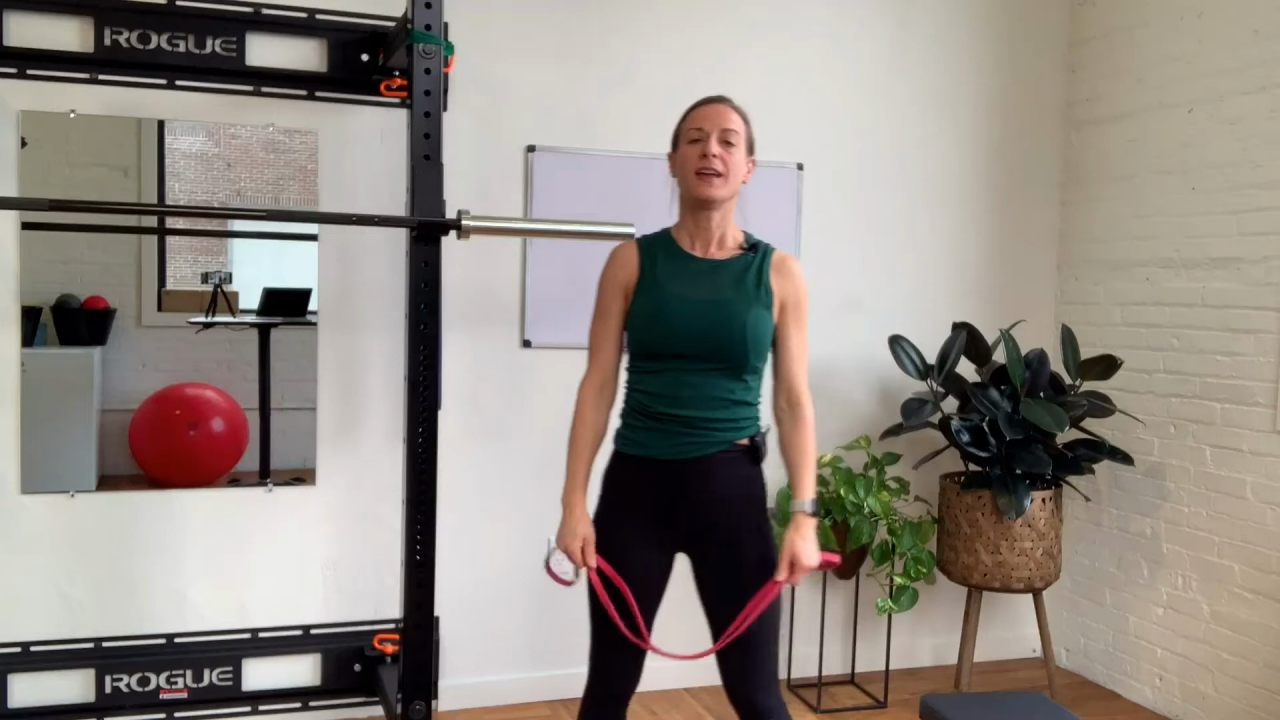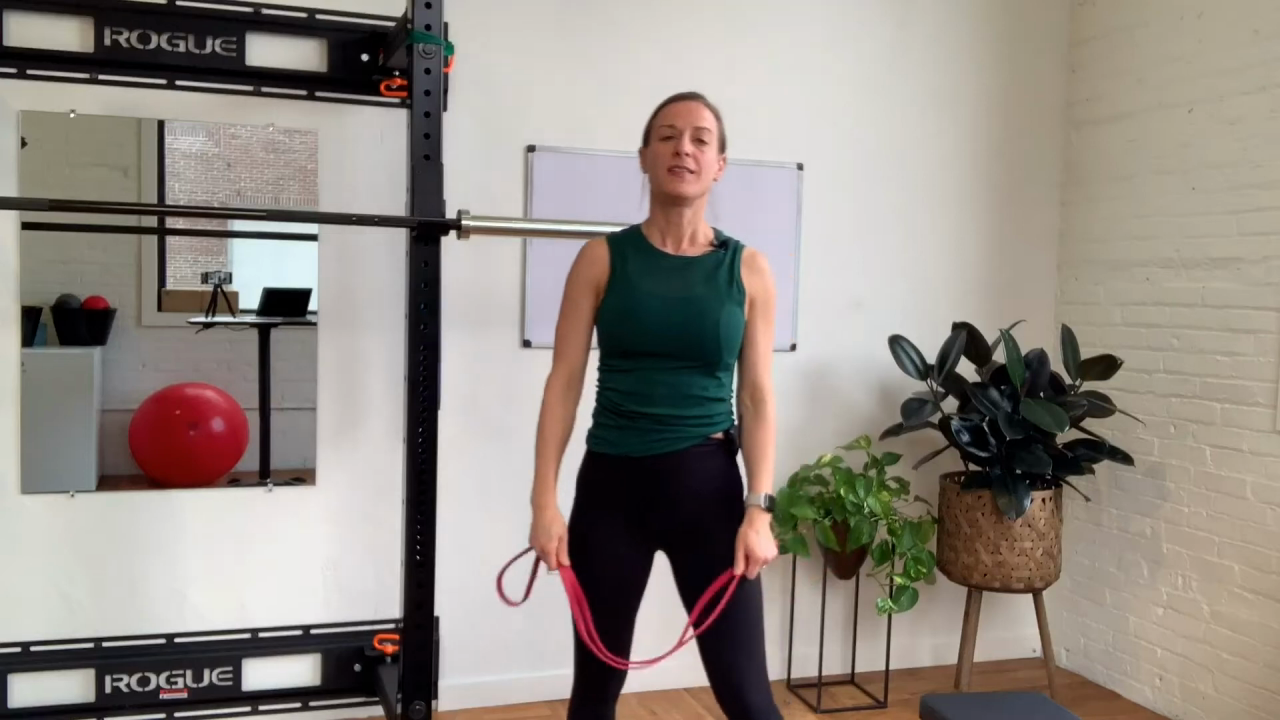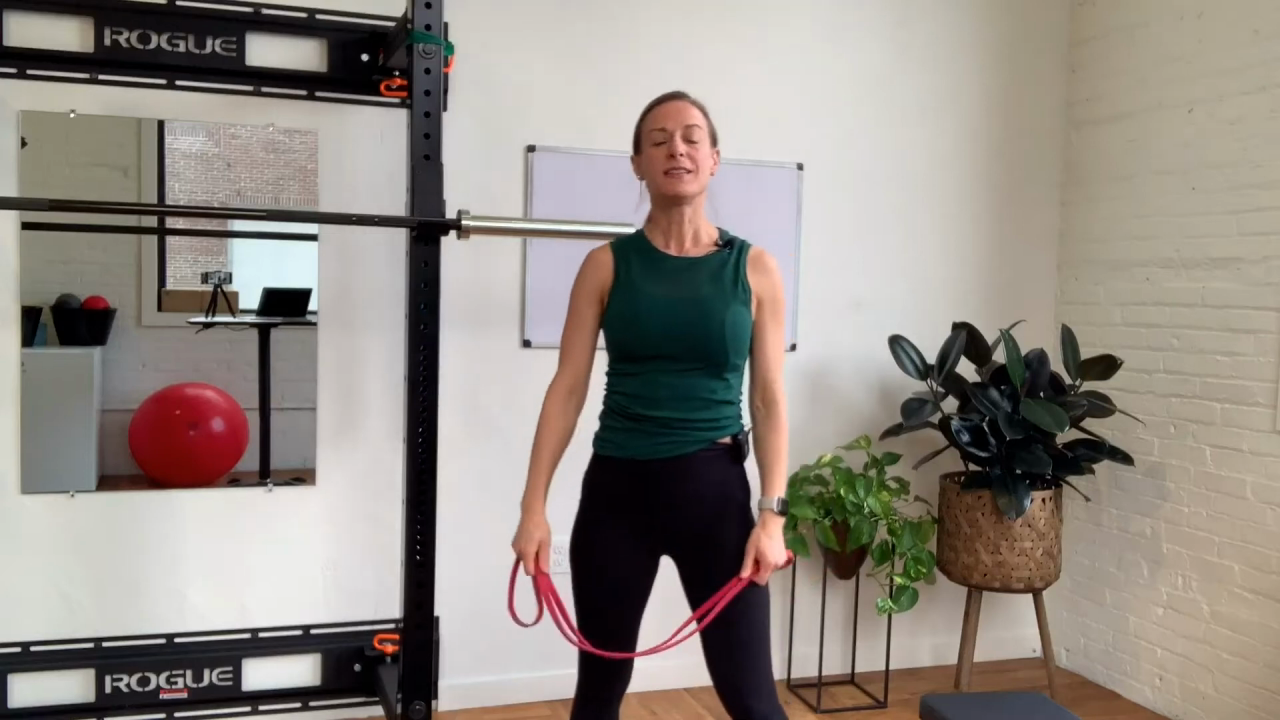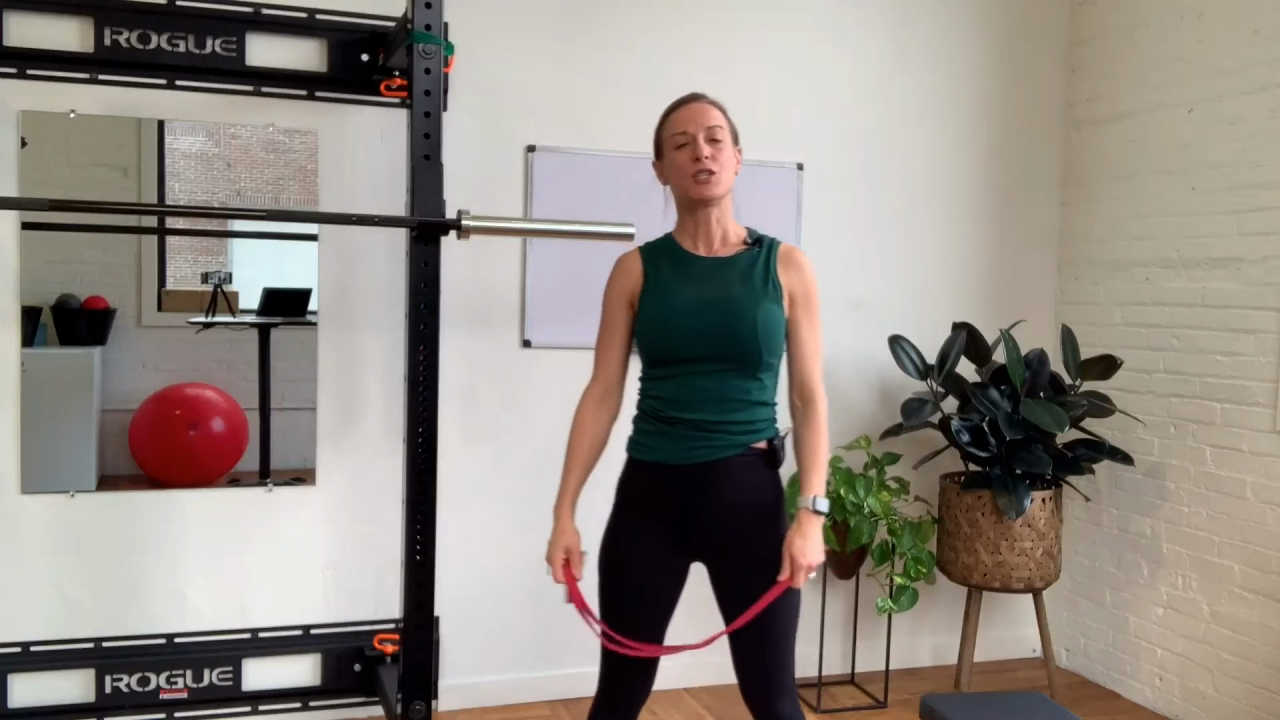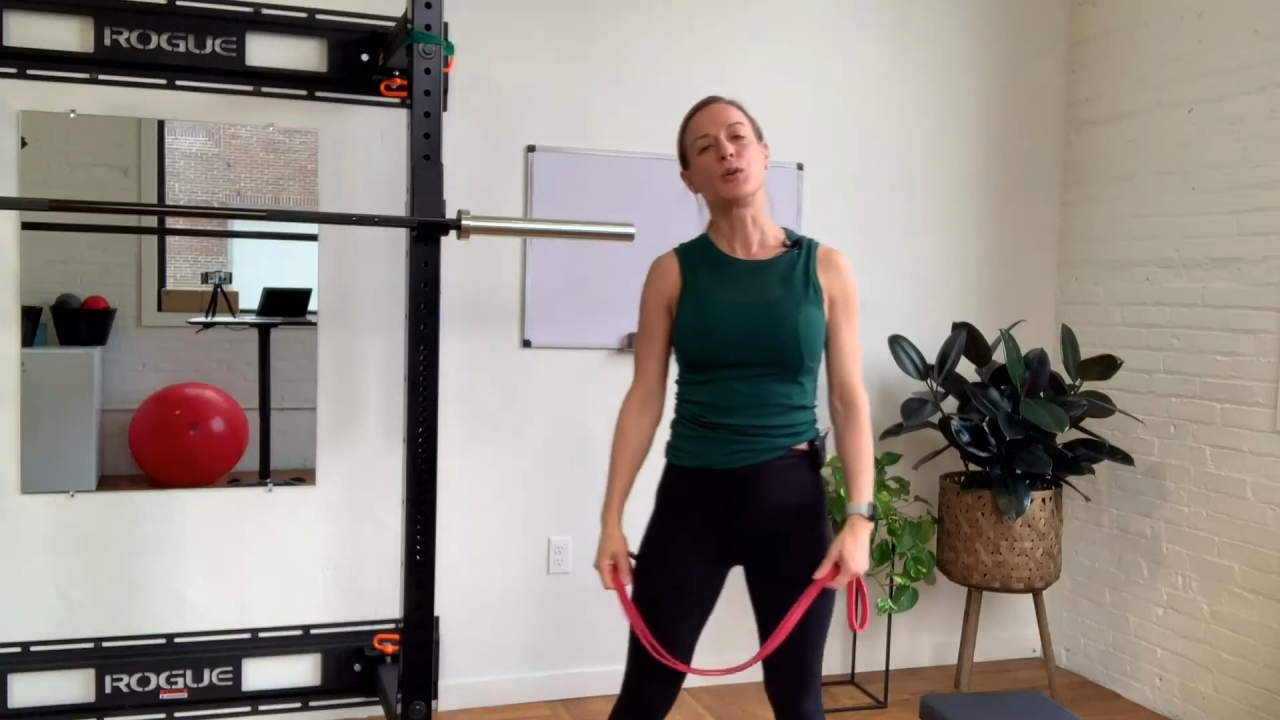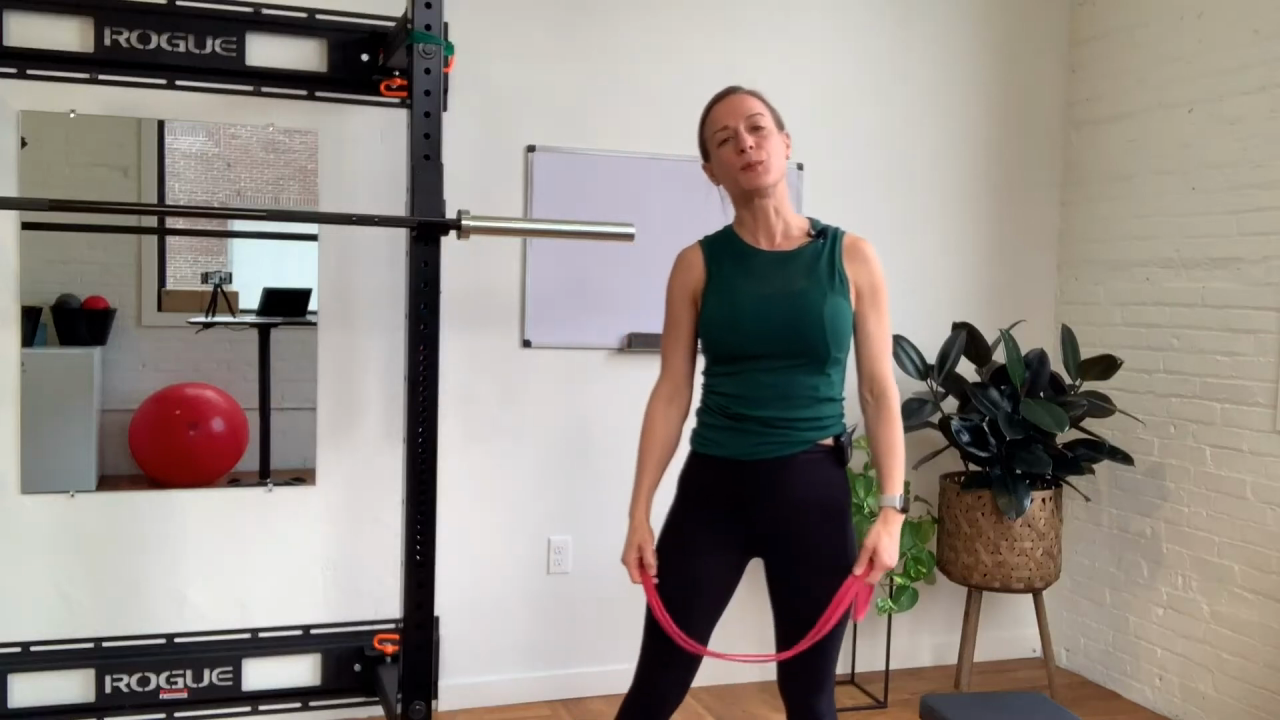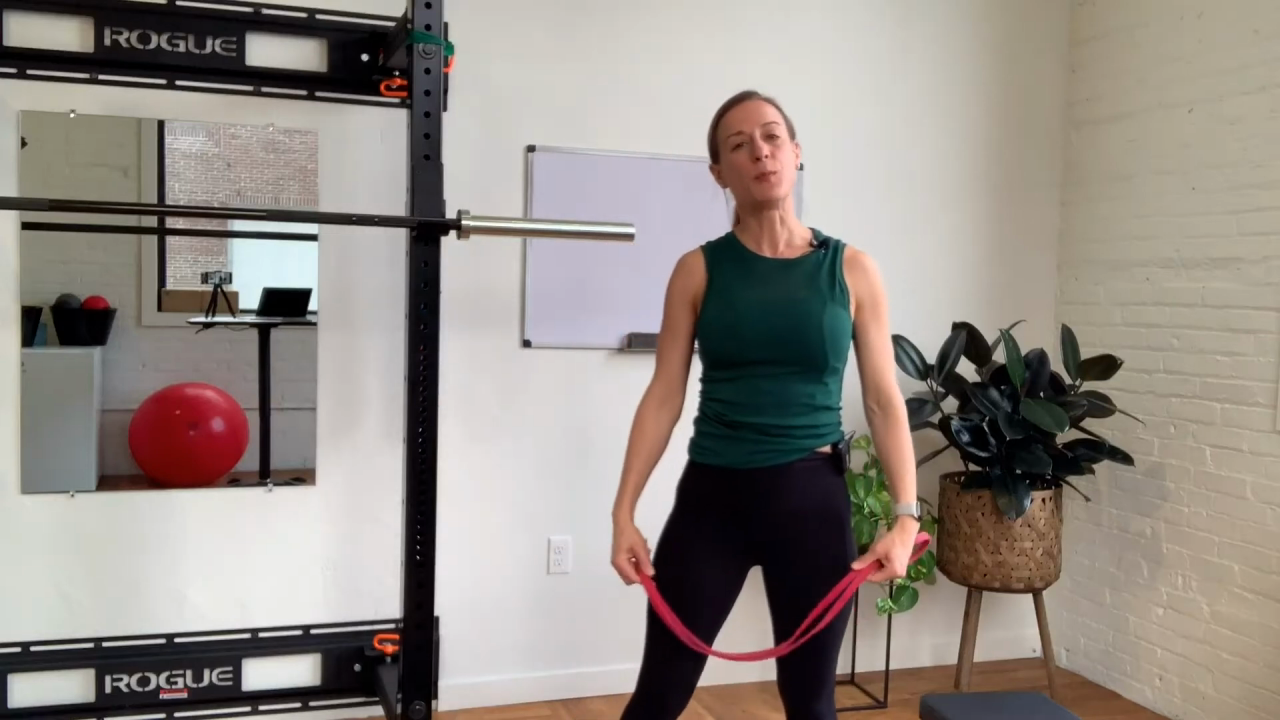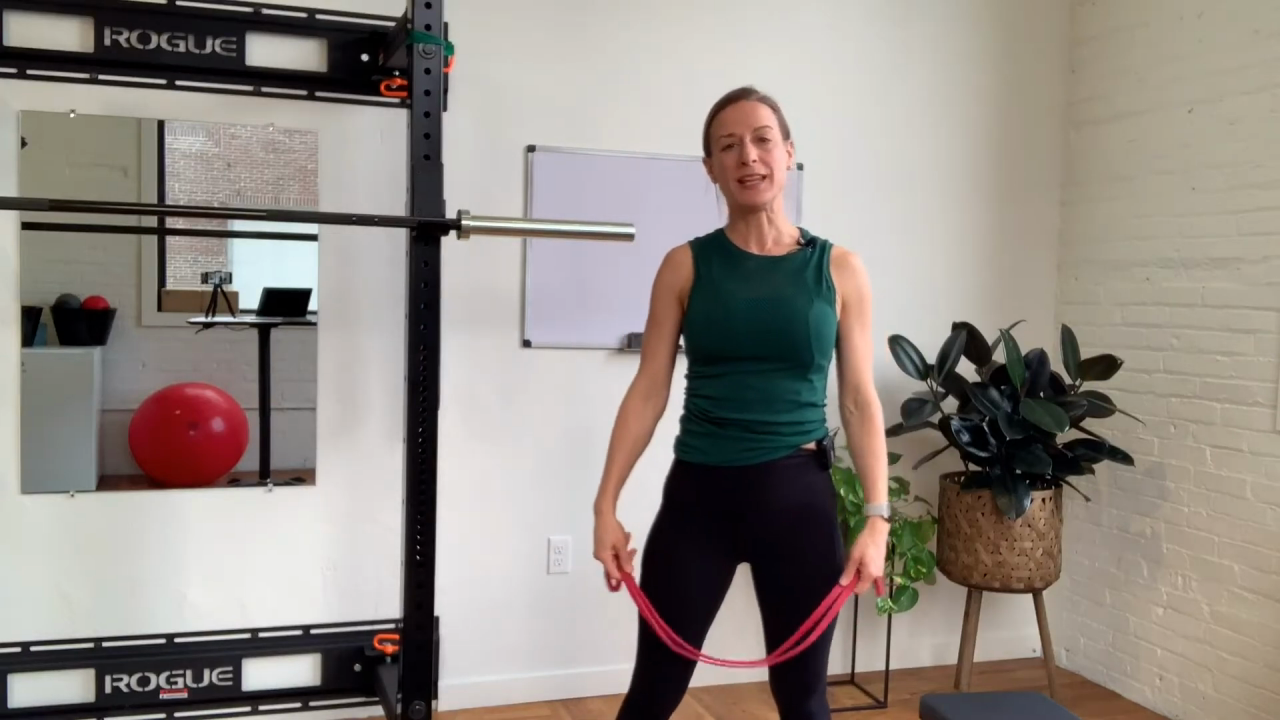
dt=0.2s
person 1, frame 1
left shoulder: (778, 273)
right shoulder: (631, 261)
left elbow: (792, 400)
right elbow: (598, 384)
left wrist: (804, 514)
right wrist: (574, 500)
left hip: (729, 487)
right hip: (636, 487)
person 1, frame 2
left shoulder: (748, 269)
right shoulder: (601, 258)
left elbow: (756, 398)
right elbow: (564, 383)
left wrist: (759, 508)
right wrist: (545, 499)
left hip: (704, 484)
right hip: (611, 484)
person 1, frame 3
left shoulder: (754, 268)
right shoulder: (607, 265)
left elbow: (768, 399)
right elbow: (568, 387)
left wrist: (772, 512)
right wrist: (533, 506)
left hip: (712, 487)
right hip: (617, 488)
person 1, frame 4
left shoulder: (786, 266)
right shoulder: (637, 270)
left elbow: (808, 398)
right elbow: (603, 393)
left wrist: (810, 512)
right wrist: (564, 511)
left hip: (747, 492)
right hip: (650, 494)
person 1, frame 5
left shoulder: (825, 267)
right shoulder: (673, 272)
left elbow: (849, 400)
right elbow: (644, 400)
left wrist: (860, 517)
right wrist: (611, 519)
left hip: (788, 498)
right hip: (690, 498)
person 1, frame 6
left shoulder: (851, 257)
right shoulder: (697, 264)
left elbow: (878, 391)
right elbow: (671, 393)
left wrist: (891, 509)
right wrist: (639, 513)
left hip: (811, 490)
right hip: (712, 489)
person 1, frame 7
left shoulder: (850, 269)
right shoulder: (698, 270)
left elbow: (883, 399)
right elbow: (663, 397)
left wrist: (905, 515)
right wrist: (624, 512)
left hip: (810, 498)
right hip: (710, 497)
person 1, frame 8
left shoulder: (838, 268)
right shoulder: (685, 265)
left elbow: (859, 399)
right elbow: (648, 390)
left wrist: (877, 517)
right wrist: (606, 504)
left hip: (796, 496)
right hip: (697, 495)
